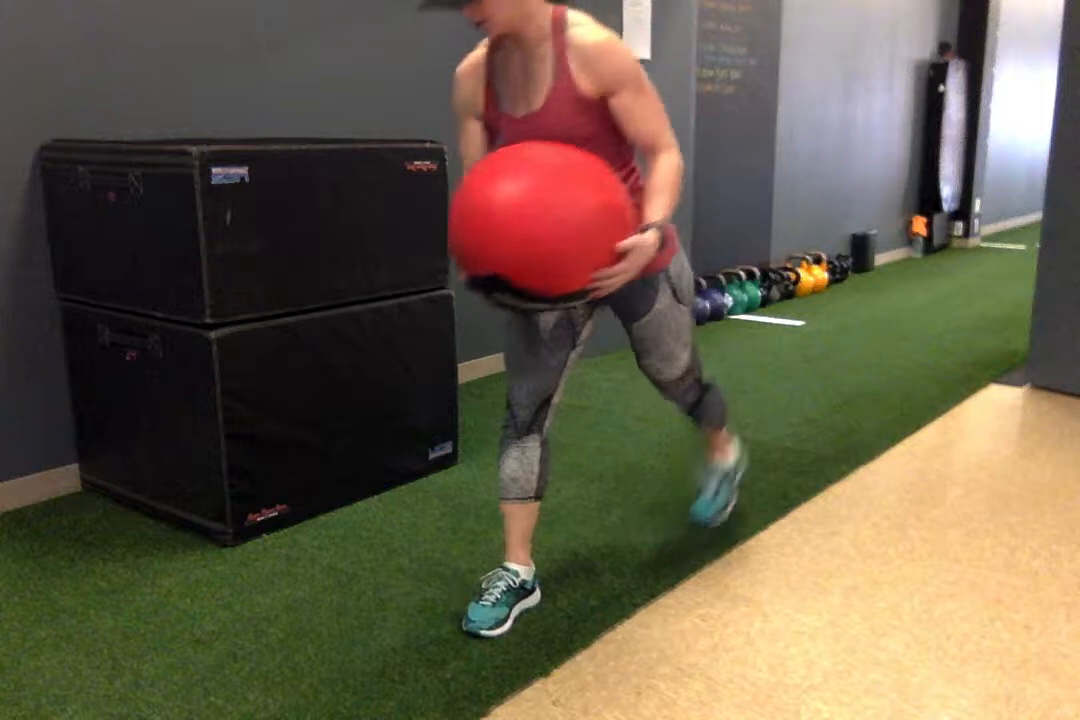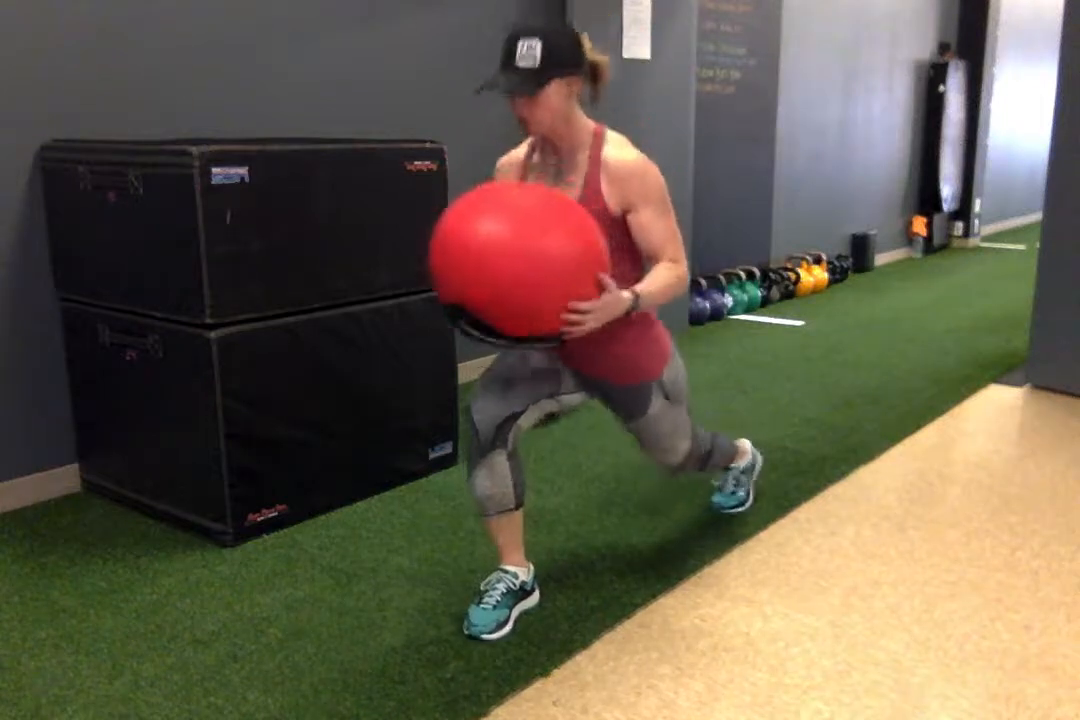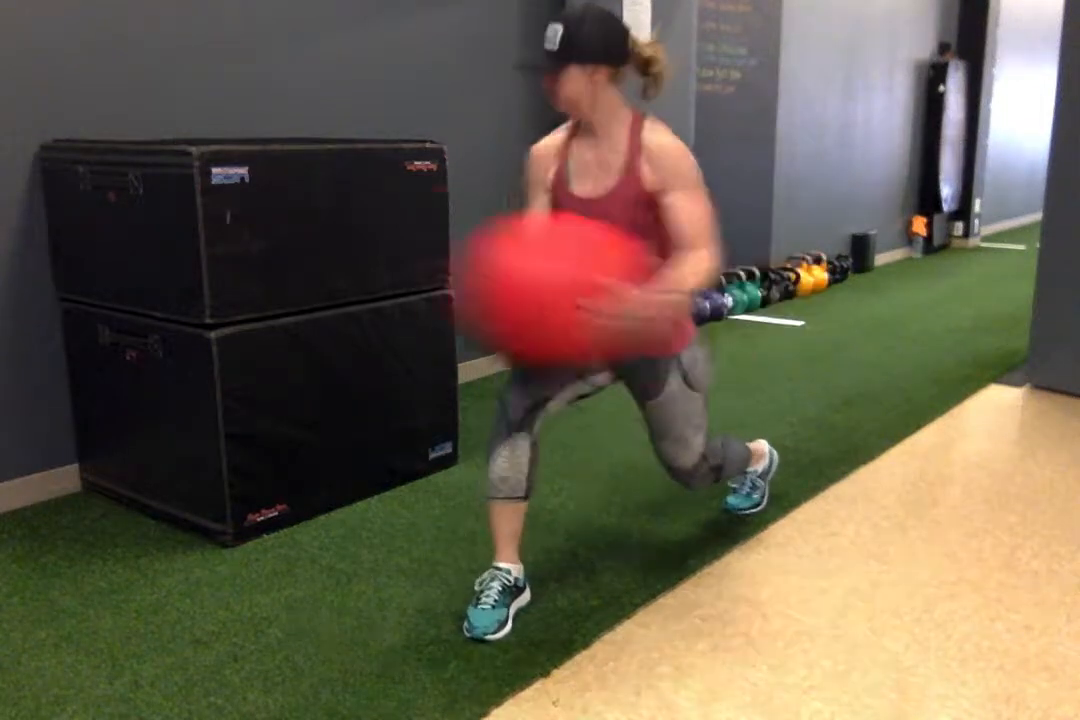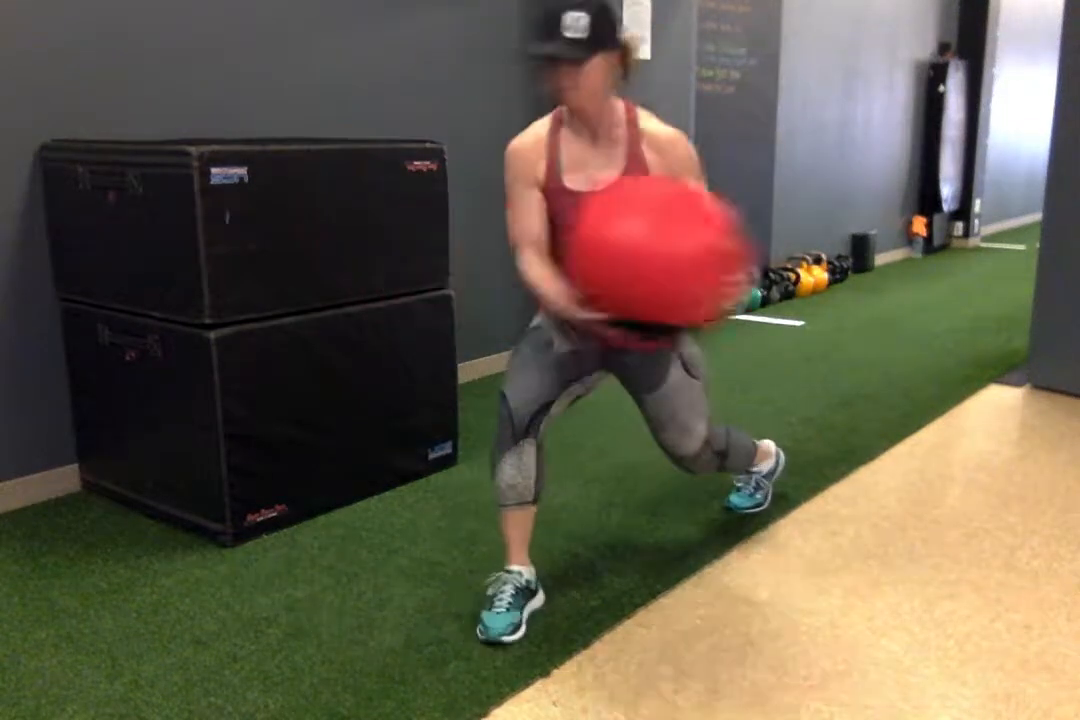
dt=1s
person 1, frame 1
right shoulder: (473, 76)
left elbow: (664, 151)
left wrist: (651, 233)
left hip: (635, 257)
left knee: (675, 378)
right knee: (527, 408)
left ankle: (724, 452)
right ankle: (516, 572)
person 1, frame 2
left shoulder: (625, 168)
right shoulder: (511, 167)
left elbow: (674, 268)
left wrist: (623, 303)
left hip: (629, 354)
right hip: (550, 345)
left knee: (675, 453)
right knee: (485, 423)
left ankle: (740, 458)
right ankle: (514, 576)
person 1, frame 3
left shoulder: (662, 152)
right shoulder: (548, 154)
left elbow: (701, 254)
left wrist: (659, 297)
left hip: (658, 334)
left knee: (688, 464)
right knee: (516, 404)
left ankle: (757, 458)
right ankle: (505, 573)
person 1, frame 4
left shoulder: (663, 143)
right shoulder: (529, 149)
right elbow: (530, 253)
right wrist: (564, 304)
left hip: (651, 331)
right hip: (571, 322)
left knee: (690, 446)
right knee: (517, 411)
left ankle: (762, 458)
right ankle: (518, 577)
